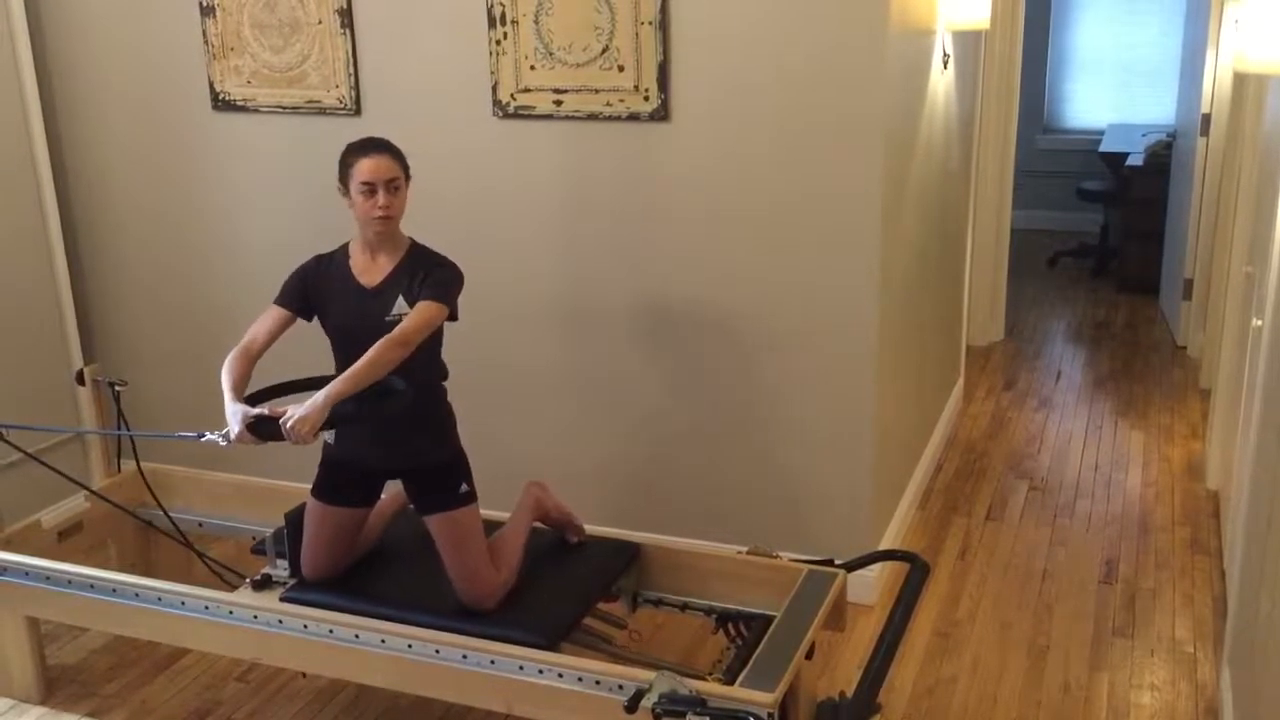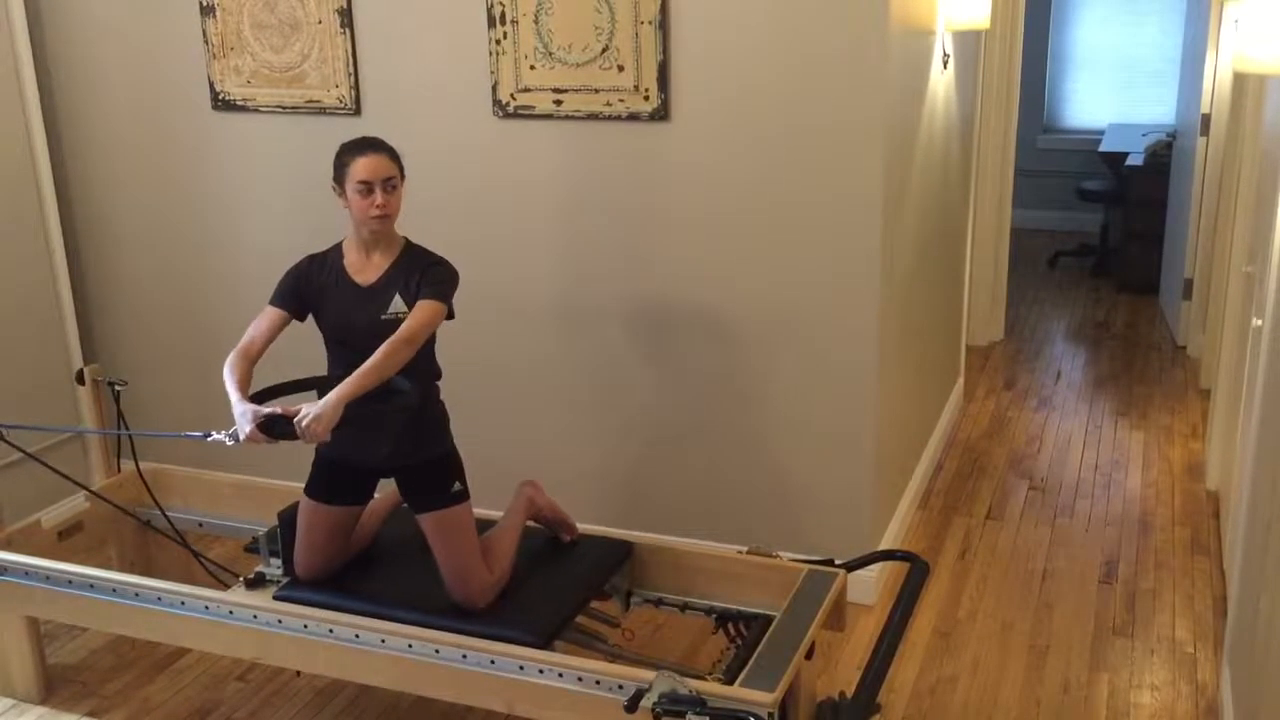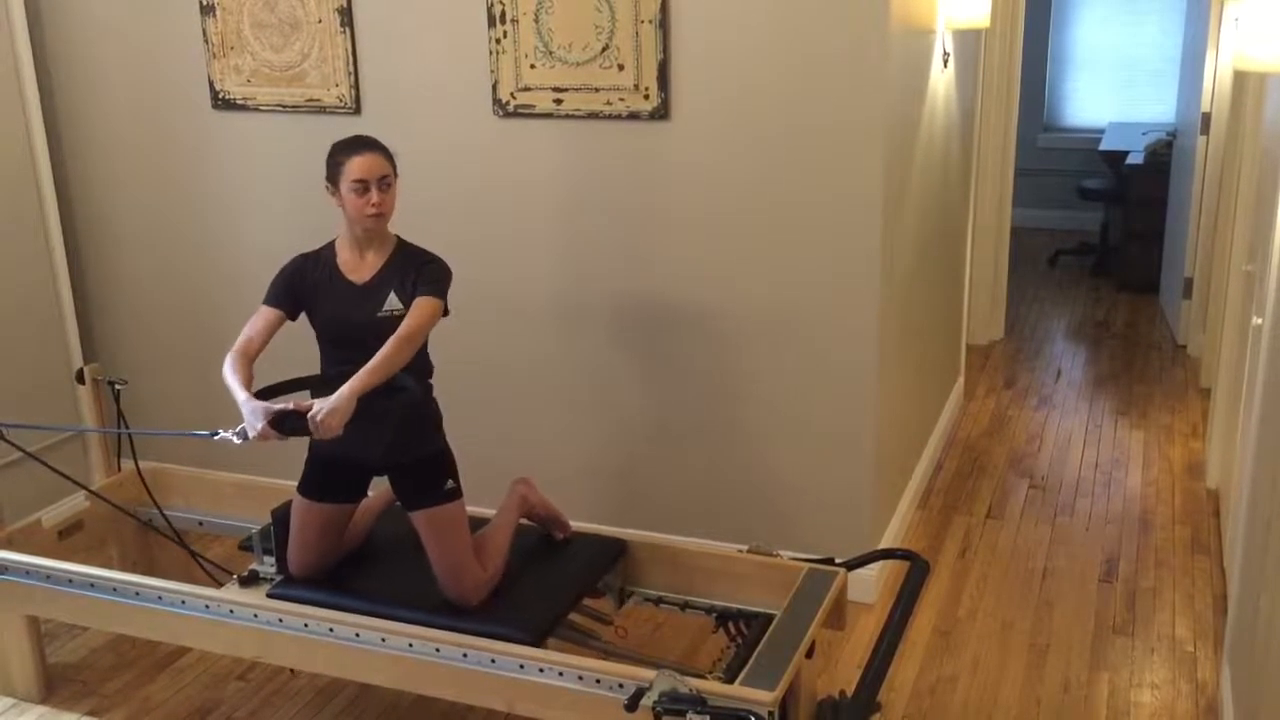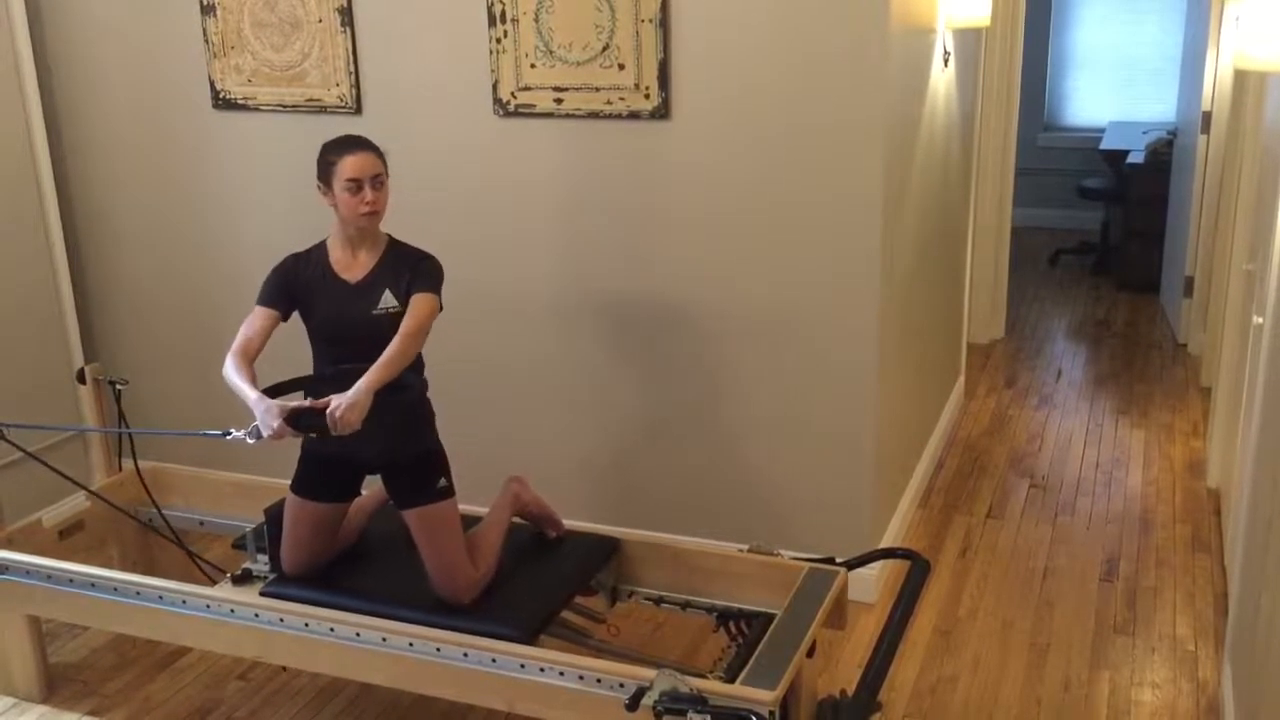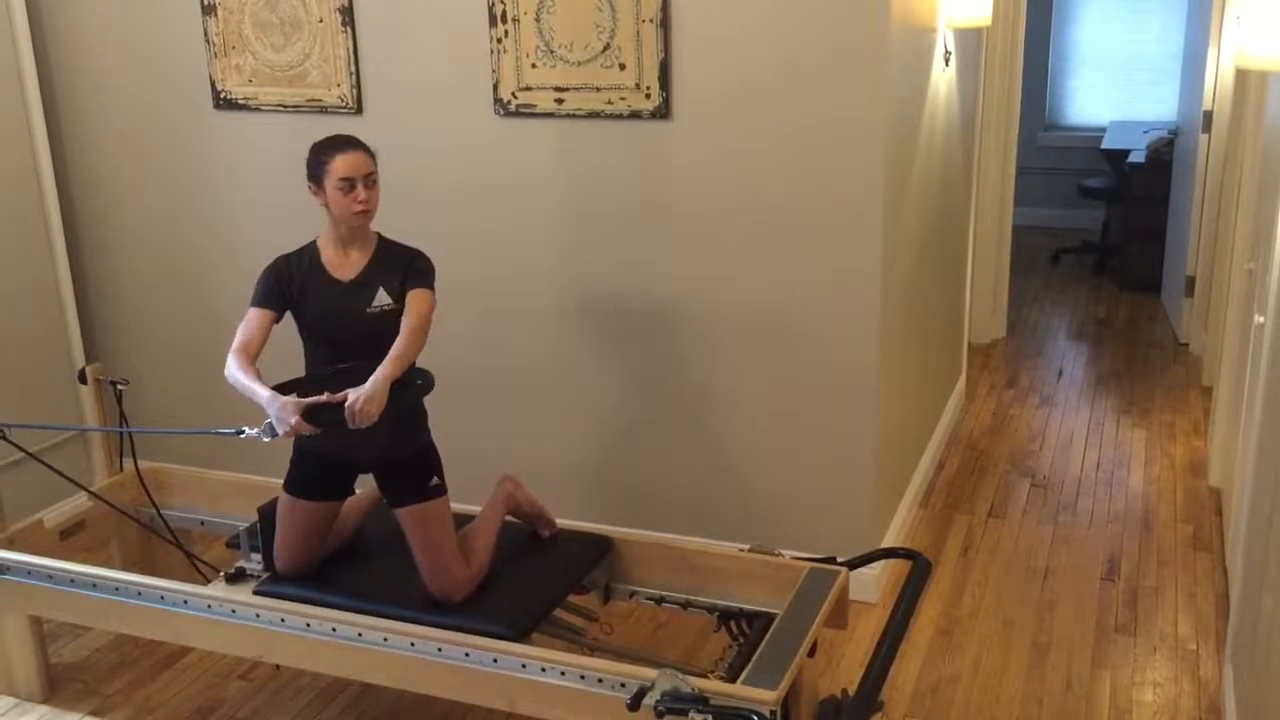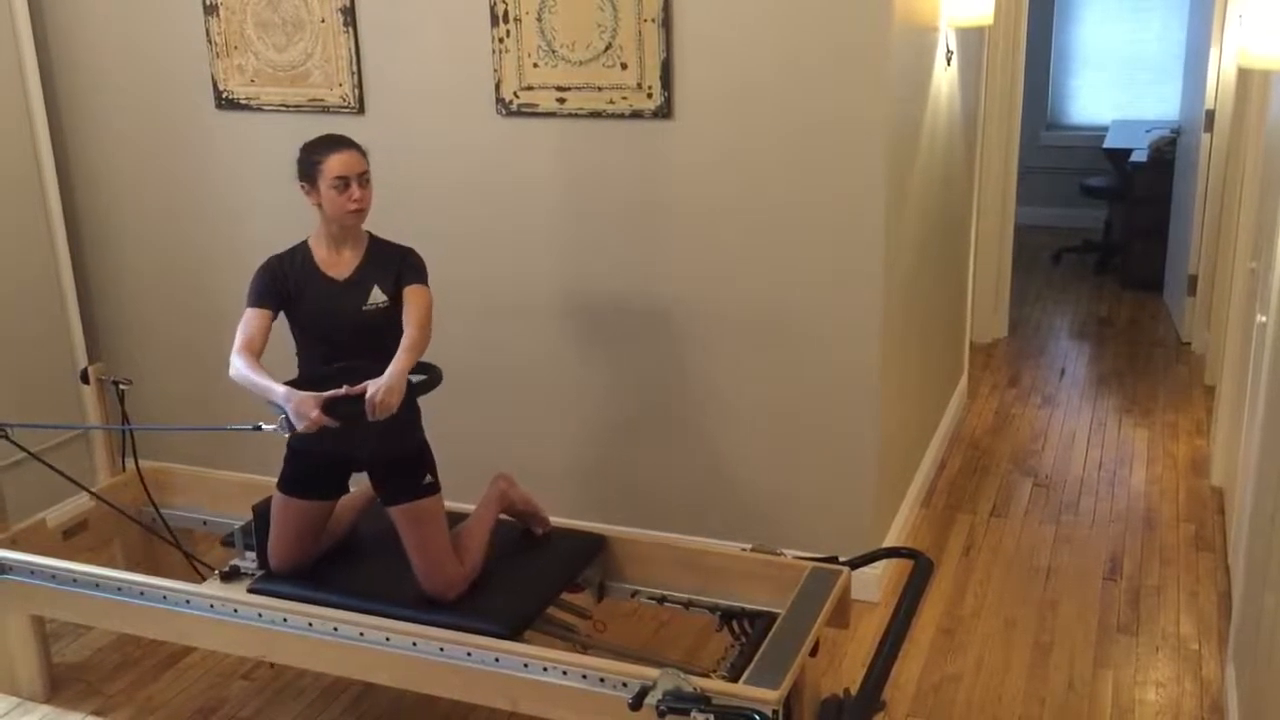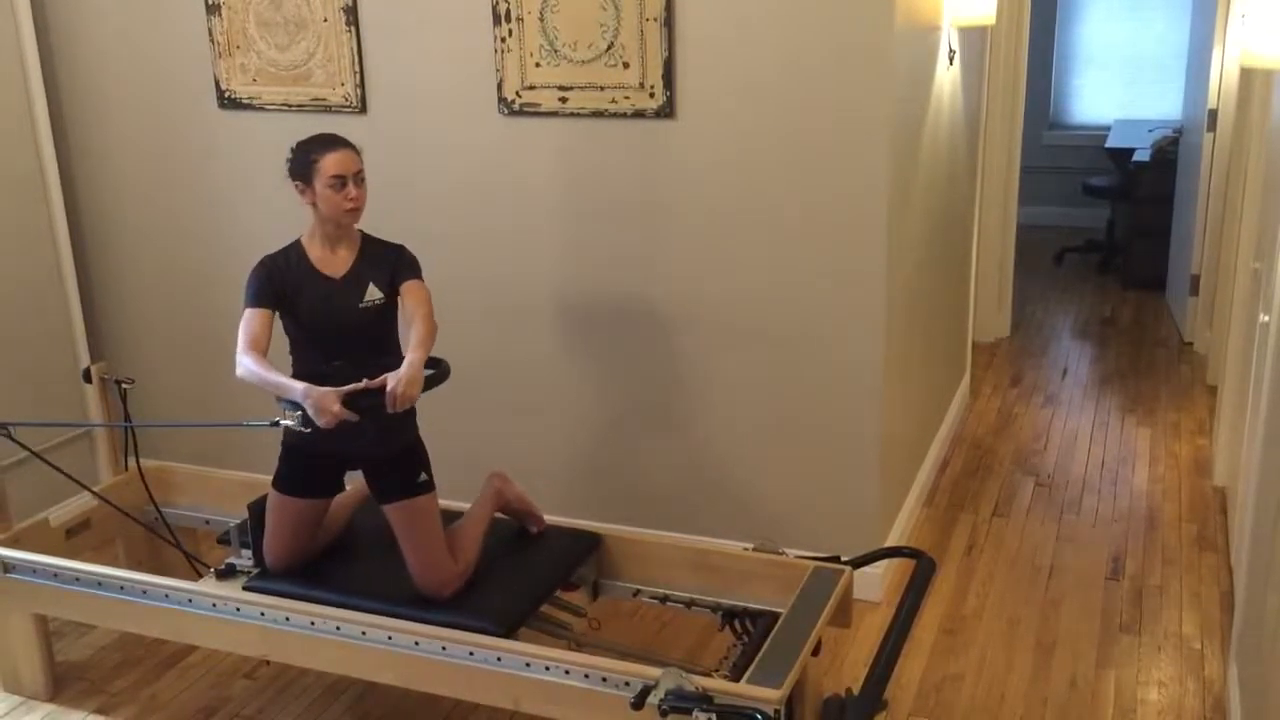
dt=0.2s
person 1, frame 1
left shoulder: (436, 272)
right shoulder: (318, 274)
left elbow: (400, 343)
right elbow: (245, 350)
left wrist: (320, 402)
right wrist: (233, 404)
left hip: (426, 443)
right hip: (352, 442)
left knee: (482, 595)
right knee: (316, 572)
left ankle: (532, 504)
right ankle: (397, 501)
person 1, frame 2
left shoulder: (431, 271)
right shoulder: (311, 273)
left elbow: (405, 342)
right elbow: (242, 354)
left wrist: (334, 400)
right wrist: (242, 405)
left hip: (420, 441)
right hip: (345, 442)
left knee: (474, 593)
right knee: (309, 570)
left ankle: (525, 503)
right ankle: (391, 499)
person 1, frame 3
left shoulder: (425, 268)
right shoulder: (304, 272)
left elbow: (408, 339)
right elbow: (239, 355)
left wrist: (348, 395)
right wrist: (249, 403)
left hip: (413, 437)
right hip: (337, 439)
left knee: (467, 591)
right knee: (303, 568)
left ankle: (518, 501)
right ankle: (385, 496)
person 1, frame 4
left shoulder: (417, 266)
right shoulder: (296, 272)
left elbow: (411, 335)
right elbow: (237, 358)
left wrist: (365, 391)
right wrist: (260, 402)
left hip: (406, 436)
right hip: (330, 438)
left knee: (460, 589)
right knee: (296, 567)
left ankle: (511, 499)
right ankle: (377, 497)
person 1, frame 5
left shoulder: (408, 263)
right shoulder: (288, 272)
left elbow: (414, 330)
right elbow: (237, 360)
left wrist: (379, 384)
right wrist: (272, 400)
left hip: (400, 435)
right hip: (323, 437)
left knee: (452, 587)
right knee: (290, 565)
left ankle: (505, 498)
right ankle: (371, 497)
person 1, frame 6
left shoulder: (399, 261)
right shoulder: (280, 272)
left elbow: (417, 325)
right elbow: (240, 361)
left wrist: (396, 374)
right wrist: (288, 397)
left hip: (394, 433)
right hip: (318, 435)
left knee: (445, 585)
right knee: (283, 564)
left ankle: (498, 497)
right ankle: (366, 495)
person 1, frame 7
left shoulder: (392, 258)
right shoulder: (275, 271)
left elbow: (422, 319)
right elbow: (247, 361)
left wrist: (412, 366)
right wrist: (306, 393)
left hip: (389, 431)
right hip: (313, 434)
left knee: (440, 583)
right knee: (279, 561)
left ankle: (493, 495)
right ankle: (359, 494)
